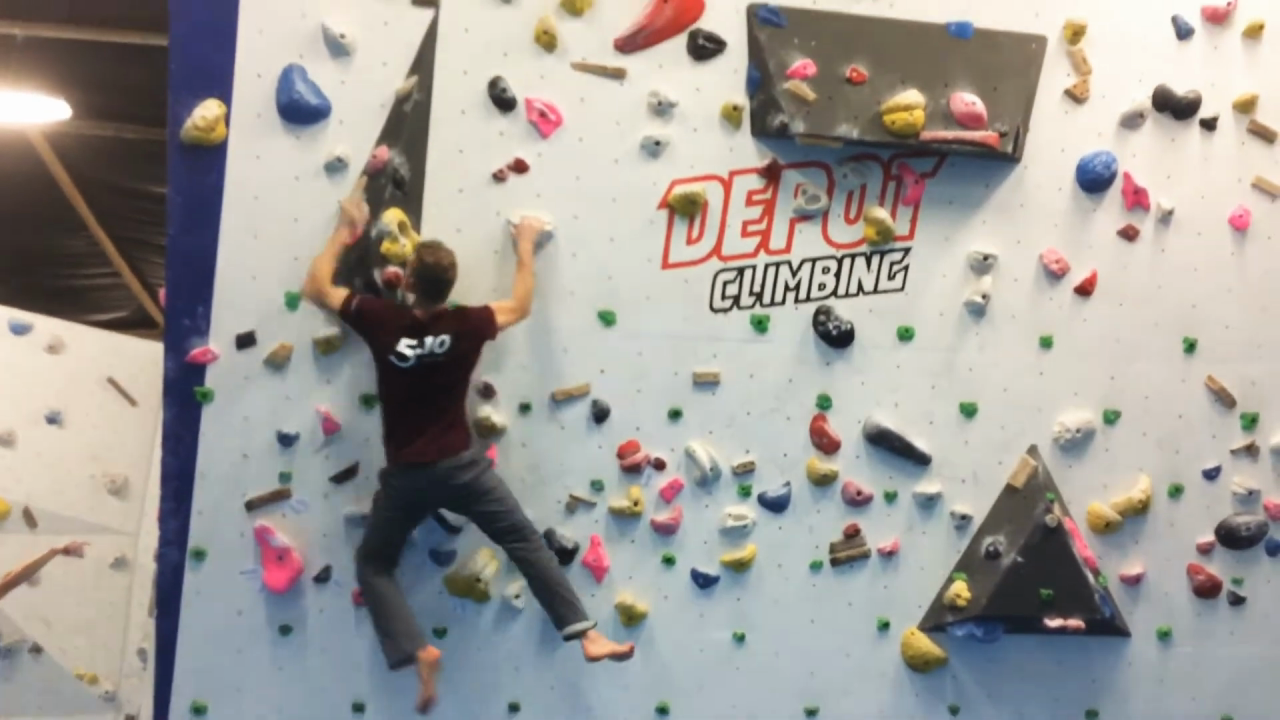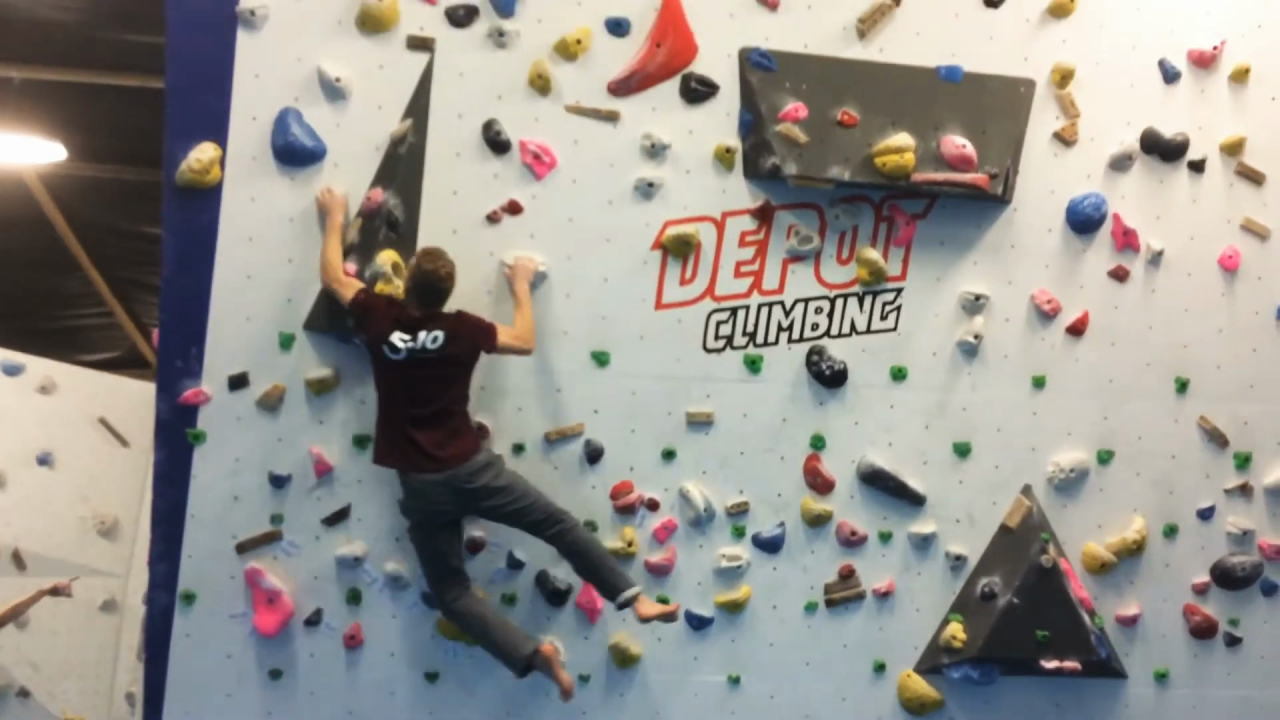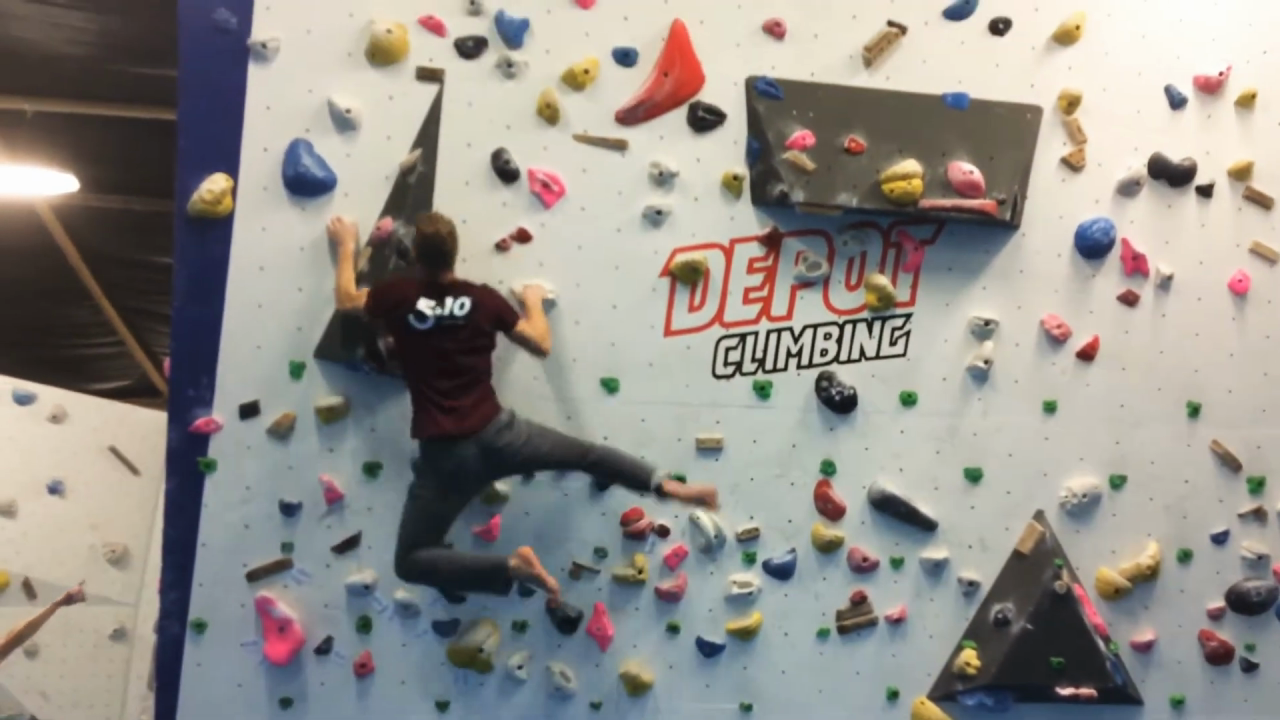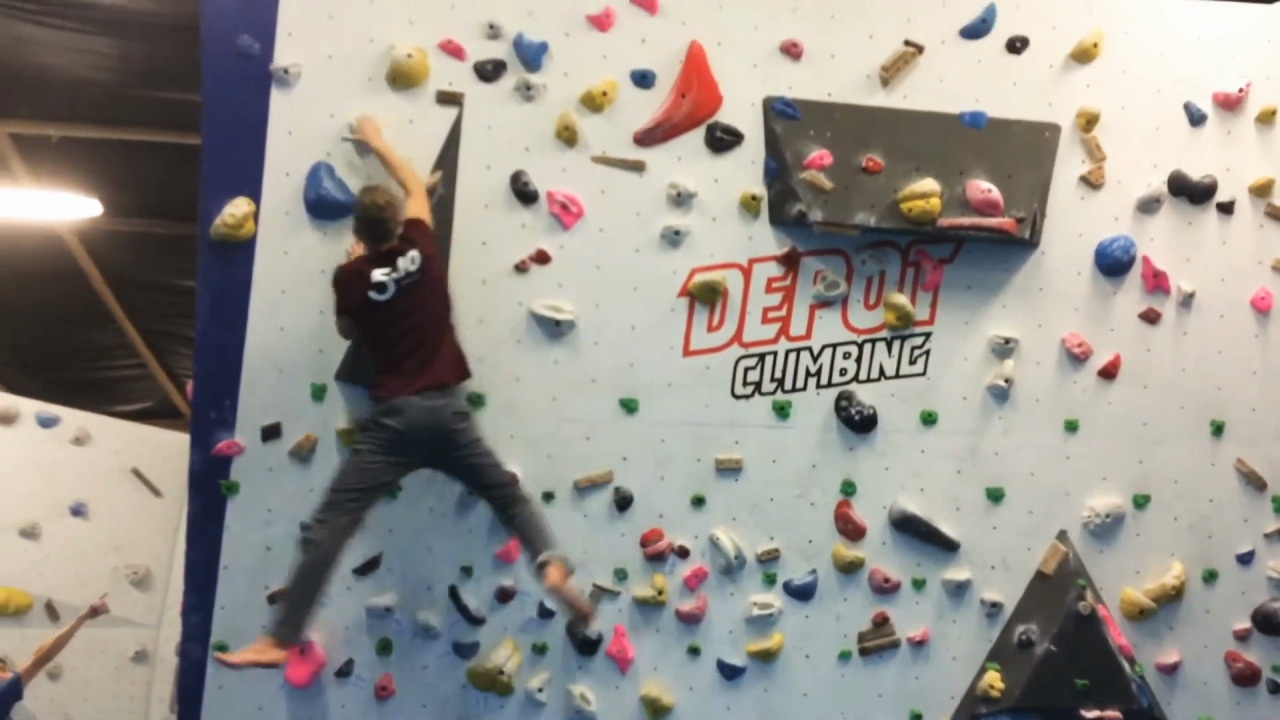
dt=0.3s
person 1, frame 1
left shoulder: (381, 320)
right shoulder: (467, 325)
left elbow: (317, 287)
right elbow: (521, 306)
left wrist: (345, 231)
right wrist: (527, 248)
left hip: (404, 474)
right hip: (460, 465)
left knee: (374, 568)
right knee: (527, 543)
left ankle: (420, 650)
right ankle: (586, 633)
person 1, frame 2
left shoulder: (379, 317)
right shoulder: (464, 330)
left elbow: (331, 274)
right elbow: (525, 340)
left wrist: (335, 217)
right wrist: (522, 287)
left hip: (422, 485)
right hip: (474, 469)
left knee: (451, 591)
right knee: (561, 526)
left ankle: (531, 651)
right ankle: (635, 601)
person 1, frame 3
left shoulder: (398, 296)
right shoulder: (484, 300)
left elbow: (345, 300)
right elbow: (542, 345)
left wrist: (346, 249)
right wrist: (535, 305)
left hip: (444, 453)
right hip: (498, 433)
left knee: (412, 559)
right knee: (588, 455)
left ankle: (512, 566)
right ankle: (670, 487)
person 1, frame 4
left shoulder: (351, 276)
right shoulder: (423, 248)
right elbow: (416, 188)
right wrist: (378, 143)
left hip: (394, 417)
right hip: (447, 410)
left knee: (329, 523)
right knee: (508, 496)
left ankle: (281, 639)
right ankle: (553, 569)
